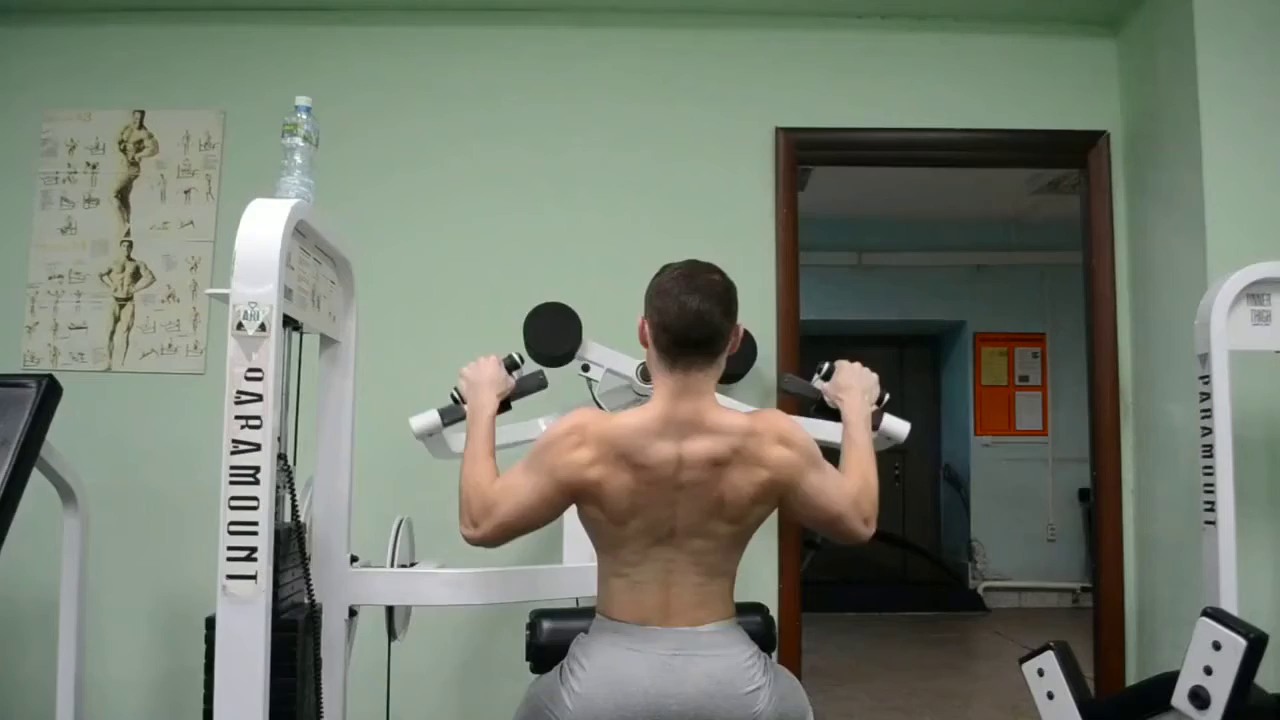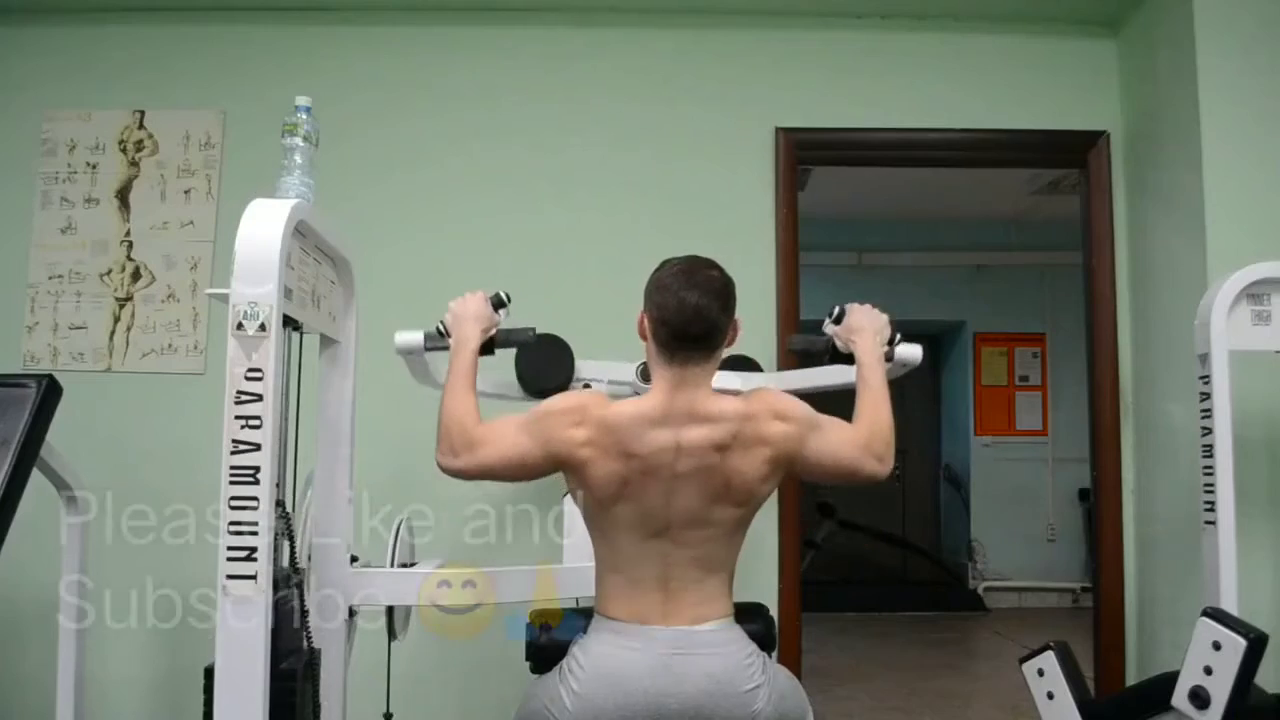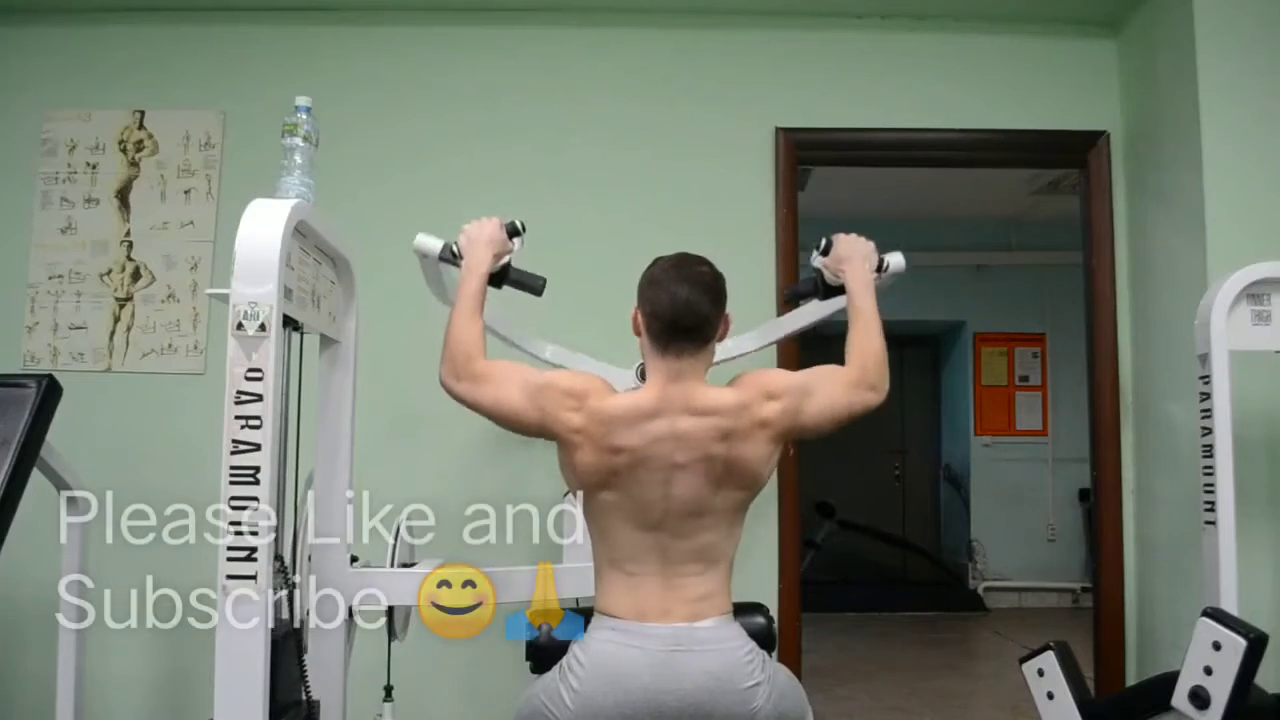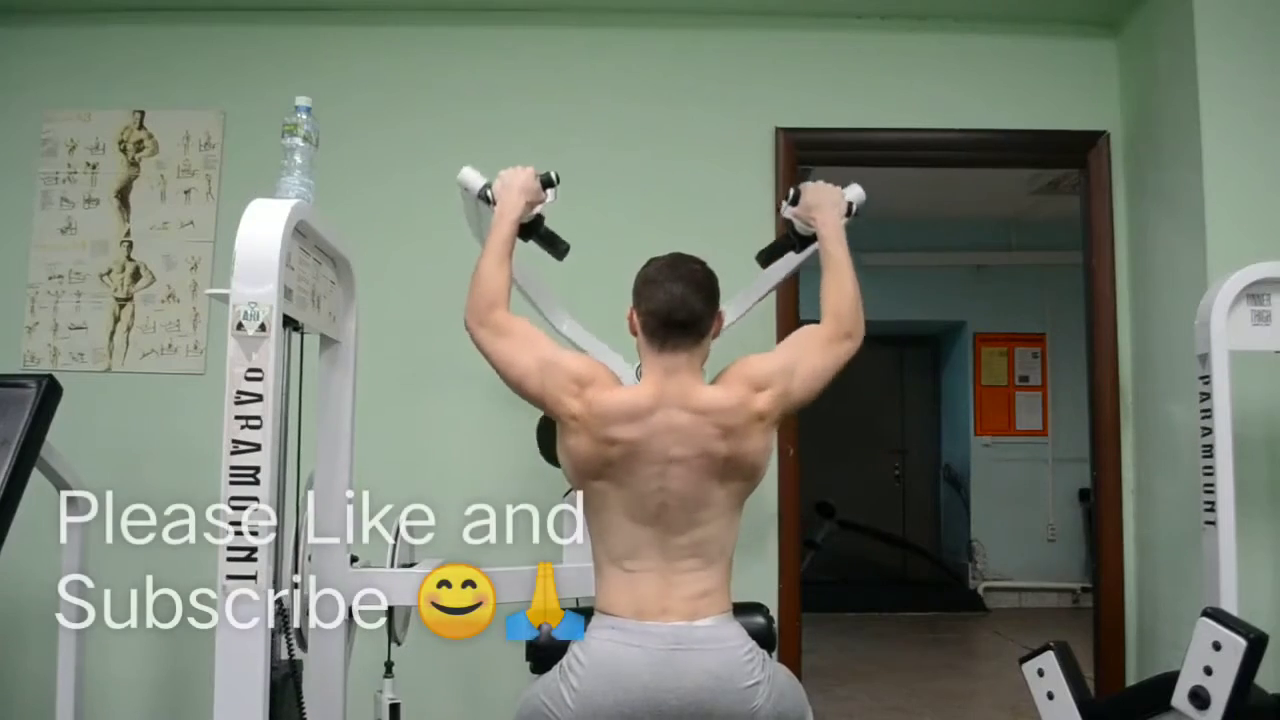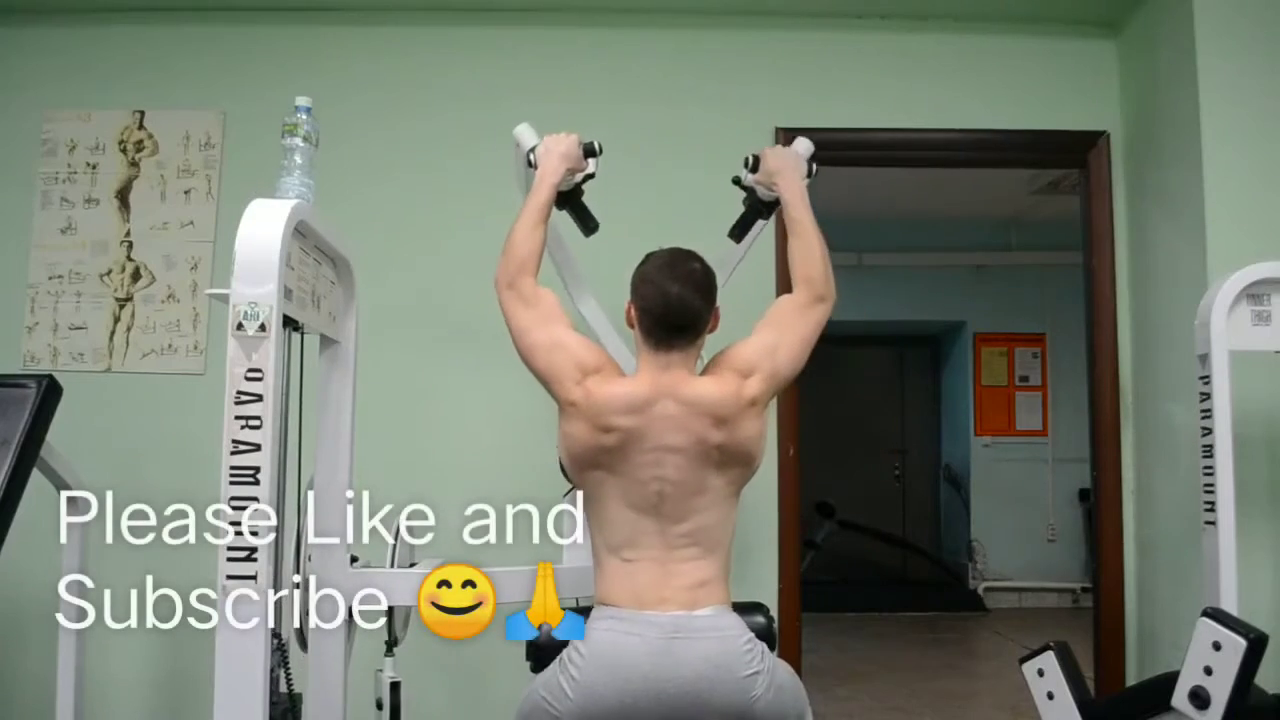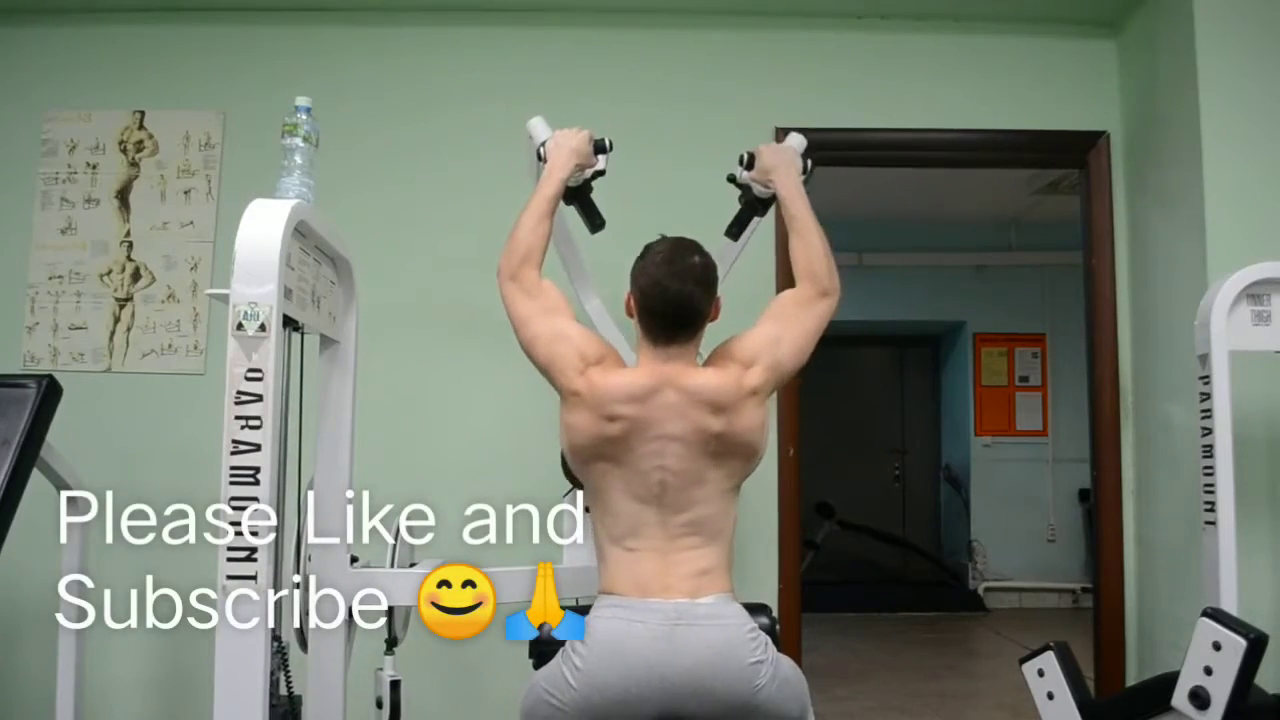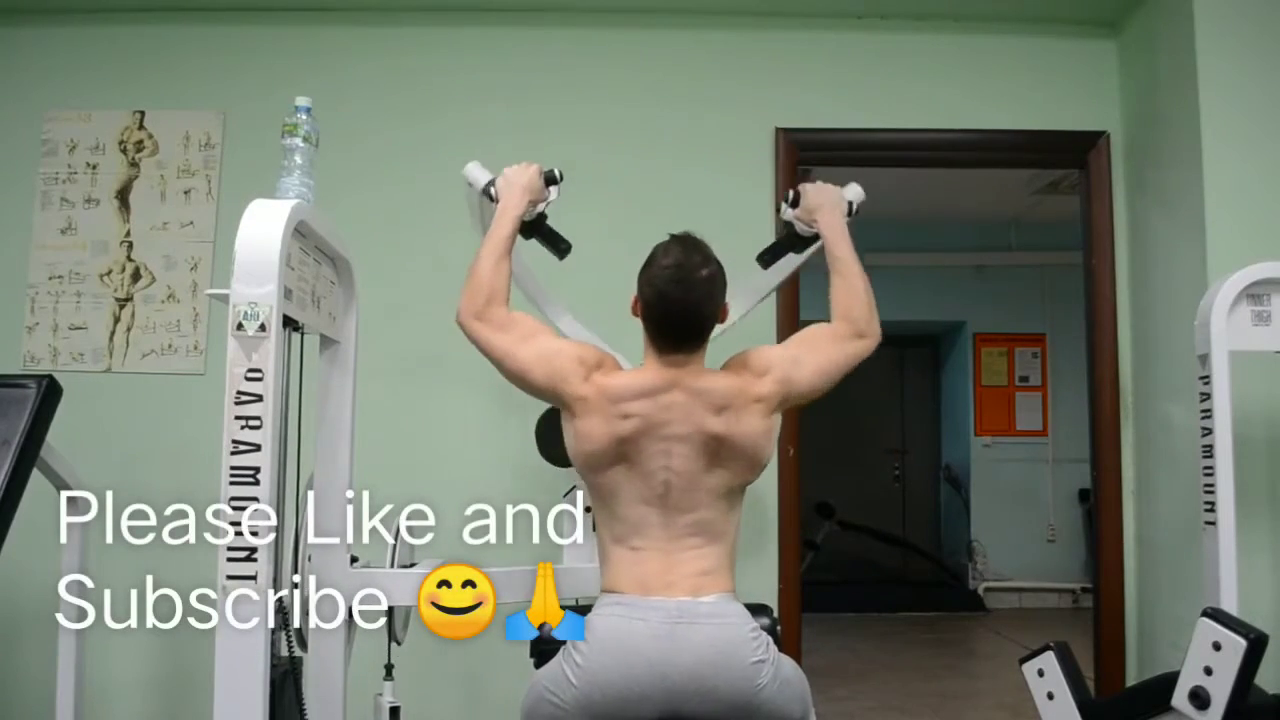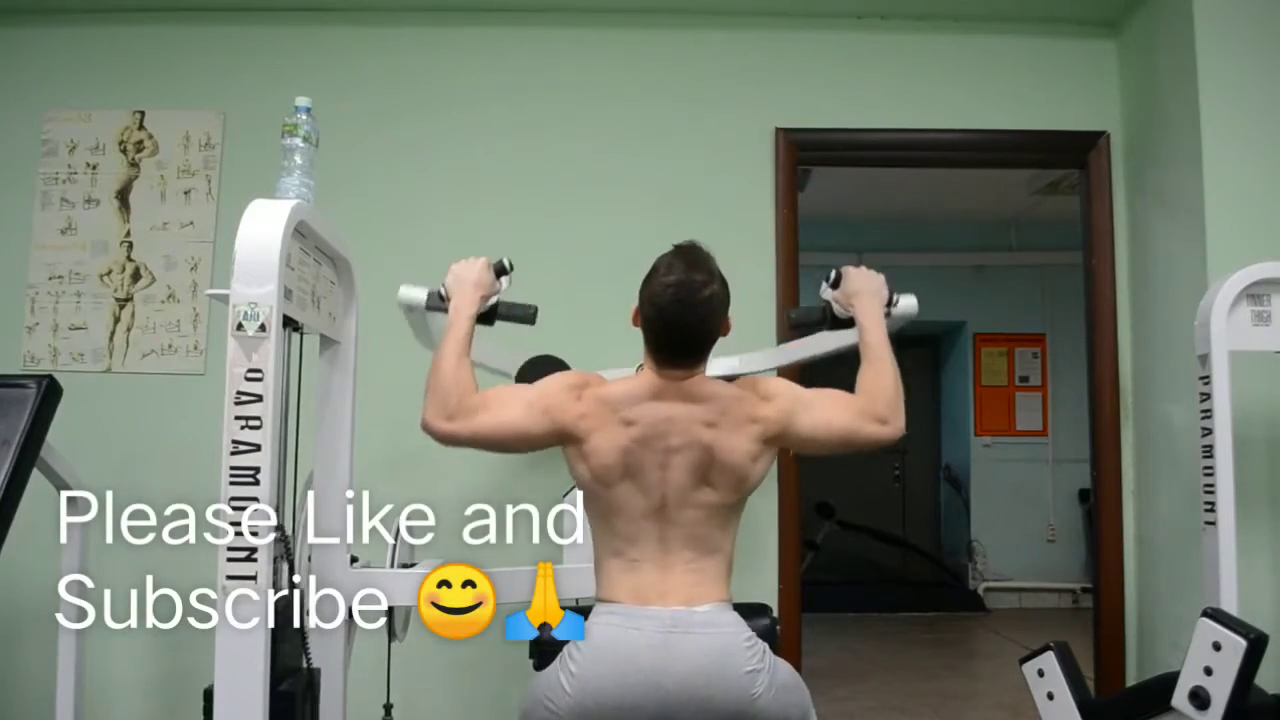
dt=0.3s
person 1, frame 1
left shoulder: (584, 442)
right shoulder: (773, 446)
left elbow: (479, 523)
right elbow: (859, 522)
left wrist: (482, 405)
right wrist: (857, 408)
left hip: (609, 678)
right hip: (726, 678)
person 1, frame 2
left shoulder: (580, 427)
right shoulder: (770, 428)
left elbow: (458, 453)
right elbow: (876, 456)
left wrist: (466, 339)
right wrist: (868, 350)
left hip: (609, 674)
right hip: (724, 674)
person 1, frame 3
left shoulder: (582, 414)
right shoulder: (759, 413)
left elbow: (461, 374)
right elbow: (869, 383)
left wrist: (477, 262)
right wrist: (857, 276)
left hip: (609, 666)
right hip: (723, 666)
person 1, frame 4
left shoulder: (584, 406)
right shoulder: (751, 406)
left elbow: (484, 319)
right elbow: (845, 331)
left wrist: (508, 209)
right wrist: (829, 224)
left hip: (609, 667)
right hip: (723, 666)
person 1, frame 5
left shoulder: (587, 395)
right shoulder: (740, 395)
left elbow: (515, 284)
right elbow: (816, 295)
left wrist: (549, 176)
right wrist: (790, 185)
left hip: (609, 656)
right hip: (721, 654)
person 1, frame 6
left shoulder: (589, 386)
right shoulder: (744, 386)
left elbow: (518, 276)
right elbow: (820, 289)
left wrist: (558, 170)
right wrist: (786, 183)
left hip: (613, 646)
right hip: (725, 645)
person 1, frame 7
left shoulder: (587, 390)
right shoulder: (755, 392)
left elbow: (479, 316)
right elbow: (860, 332)
left wrist: (510, 207)
right wrist: (832, 225)
left hip: (614, 645)
right hip: (727, 643)
person 1, frame 8
left shoulder: (583, 409)
right shoulder: (758, 412)
left elbow: (445, 417)
right elbow: (884, 418)
left wrist: (465, 302)
right wrist: (868, 309)
left hip: (608, 656)
right hip: (721, 655)
